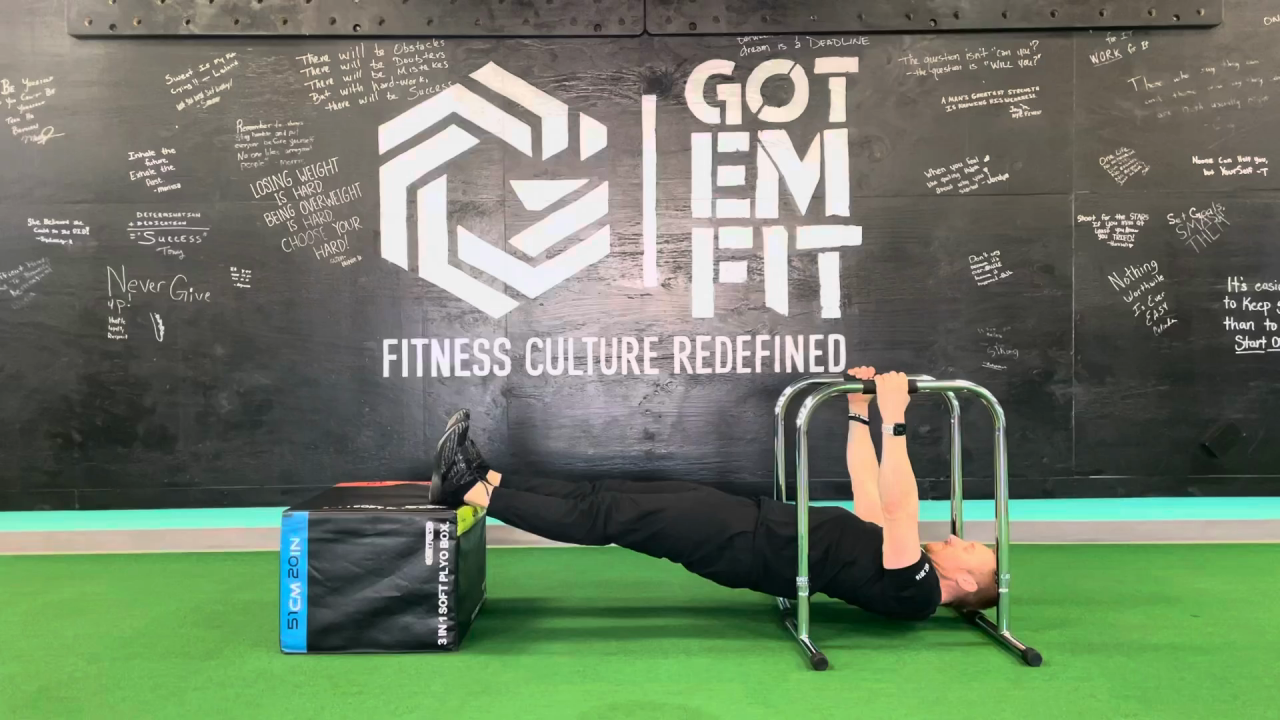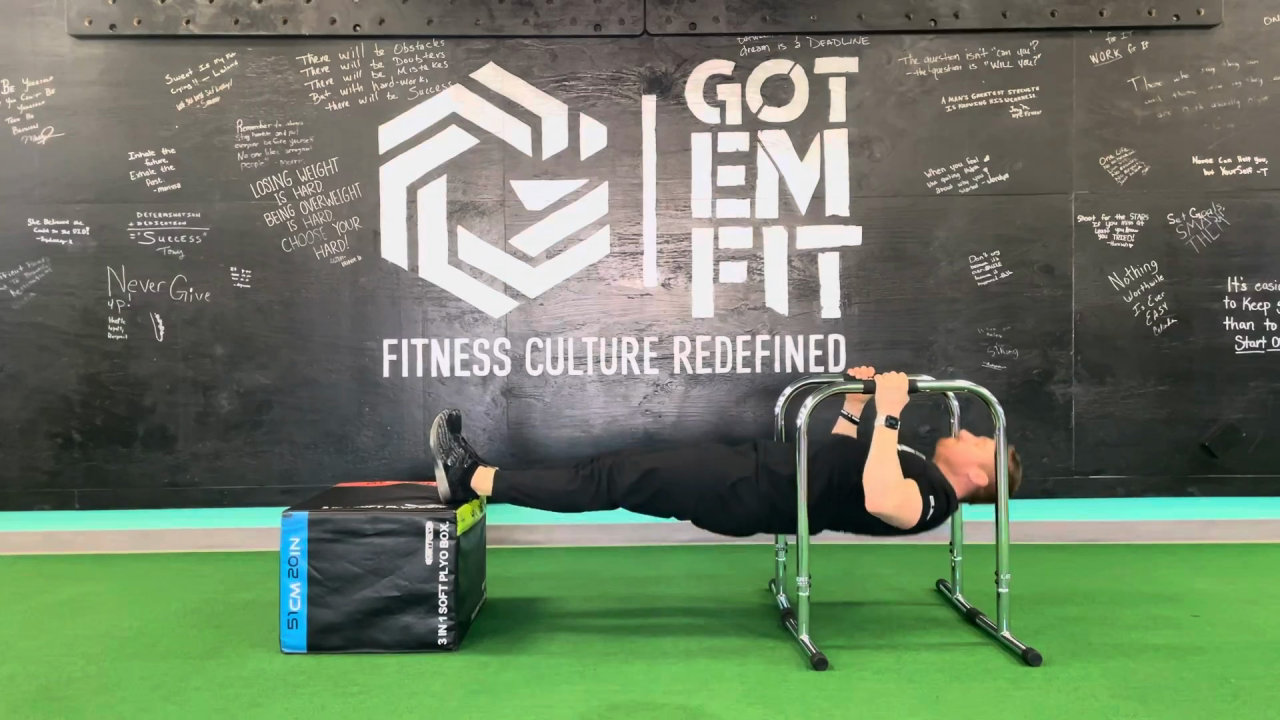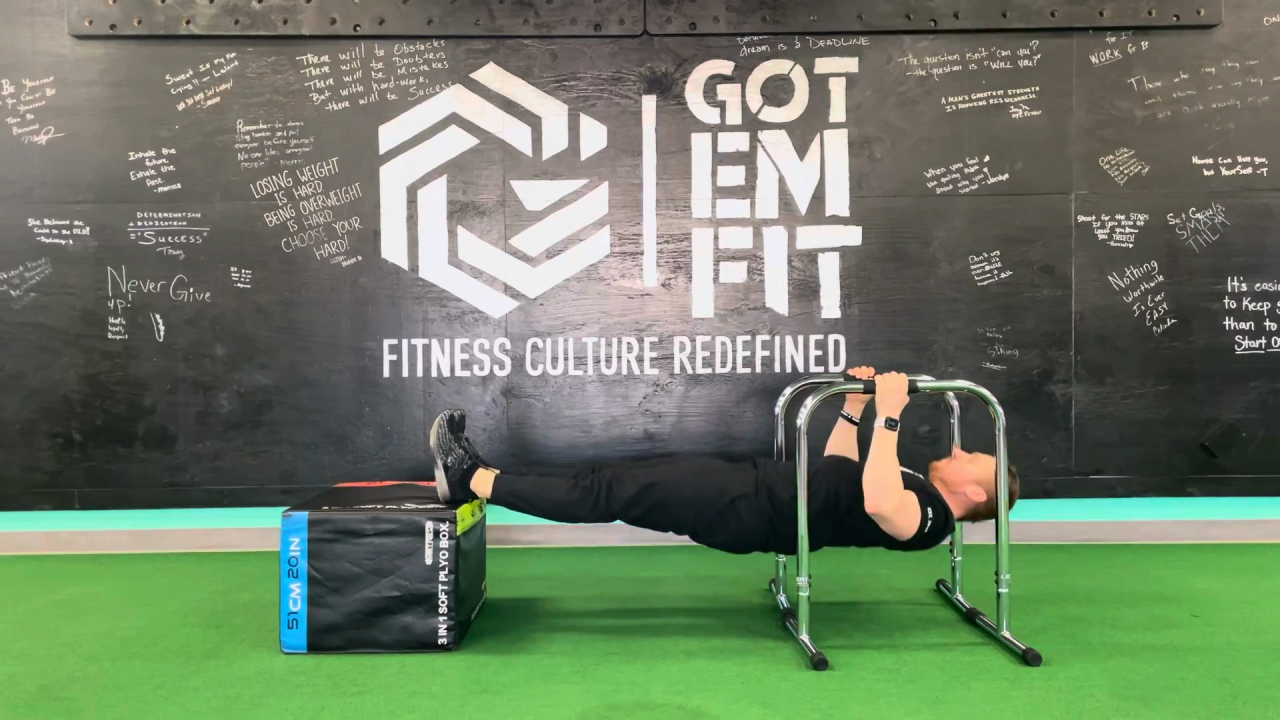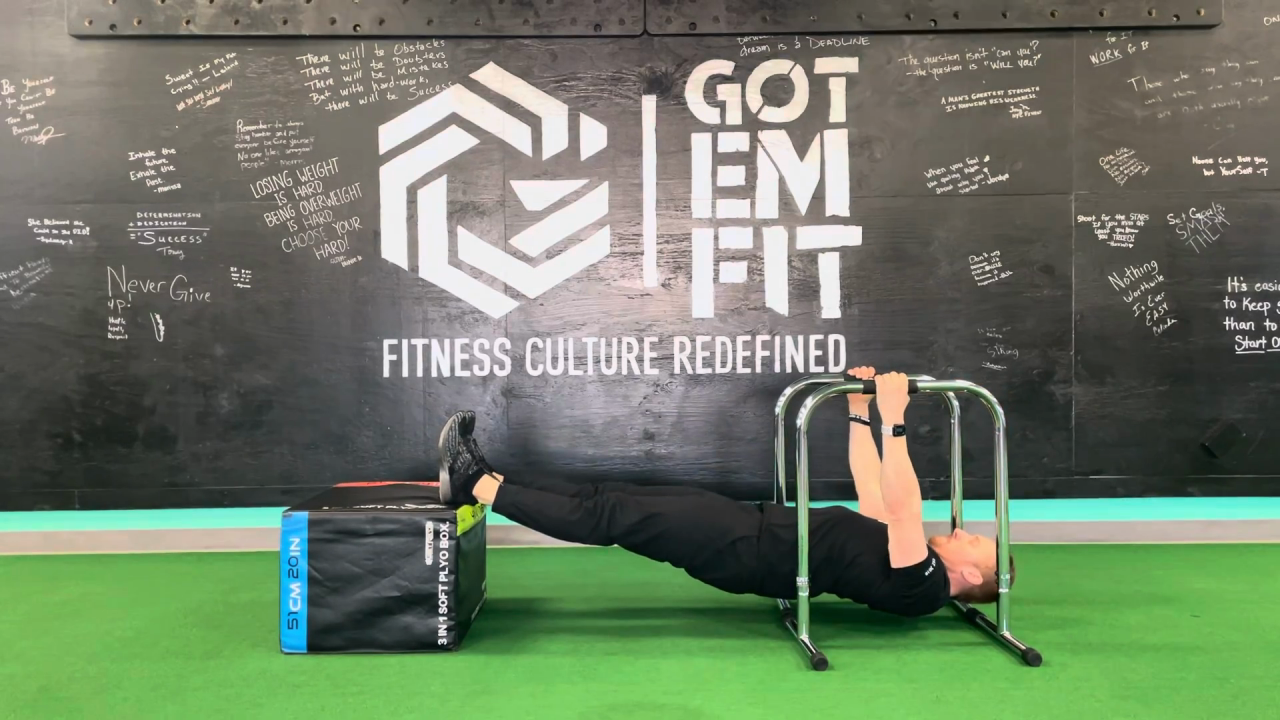
dt=1s
person 1, frame 1
left shoulder: (913, 592)
right shoulder: (907, 560)
left elbow: (898, 508)
right elbow: (868, 491)
left wrist: (894, 421)
right wrist: (859, 414)
left hip: (744, 545)
right hip: (753, 520)
left knee: (604, 519)
right knee: (605, 497)
left ankle: (470, 490)
right ankle: (483, 476)
person 1, frame 2
left shoulder: (930, 498)
right shoulder: (921, 475)
left elbow: (876, 498)
left wrist: (888, 414)
right wrist: (855, 403)
left hip: (747, 493)
right hip: (750, 469)
left knee: (609, 483)
right knee: (615, 471)
left ankle: (473, 479)
right ankle: (476, 474)
person 1, frame 3
left shoulder: (926, 518)
right shoulder: (919, 495)
left elbow: (876, 502)
left wrist: (887, 416)
right wrist: (854, 406)
left hip: (747, 510)
right hip: (751, 484)
left knee: (605, 496)
right knee: (610, 481)
left ankle: (472, 480)
right ankle: (475, 473)
person 1, frame 4
left shoulder: (920, 586)
right shoulder: (909, 556)
left elbow: (903, 505)
right elbow: (872, 487)
left wrist: (894, 420)
right wrist: (861, 412)
left hip: (746, 551)
right hip: (751, 524)
left knee: (605, 519)
right knee: (610, 499)
left ankle: (476, 484)
right ankle: (482, 477)
